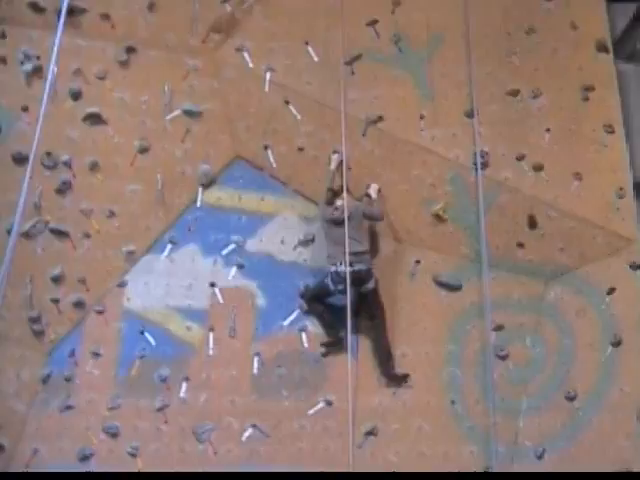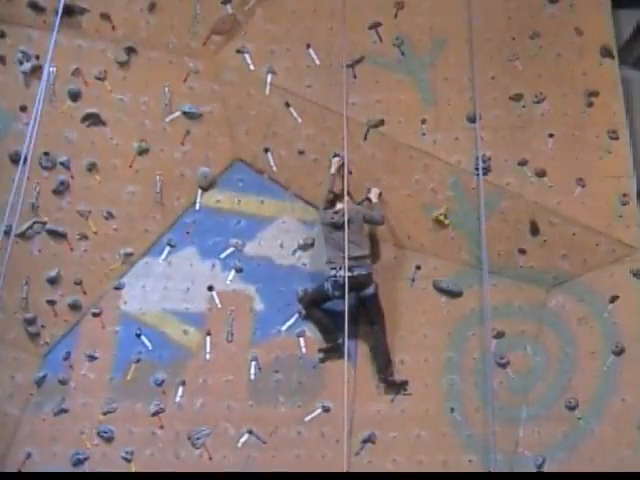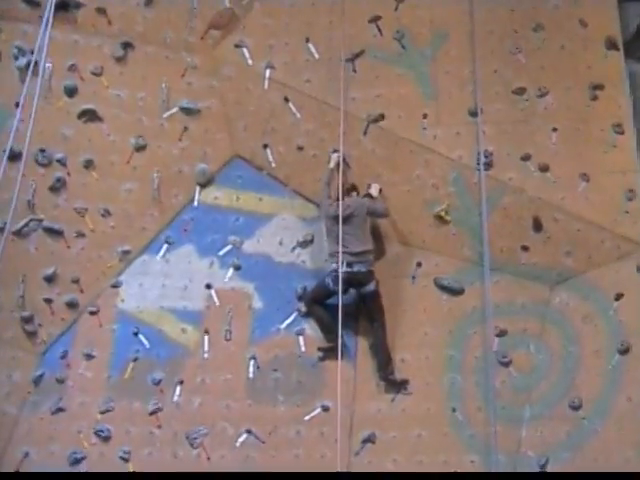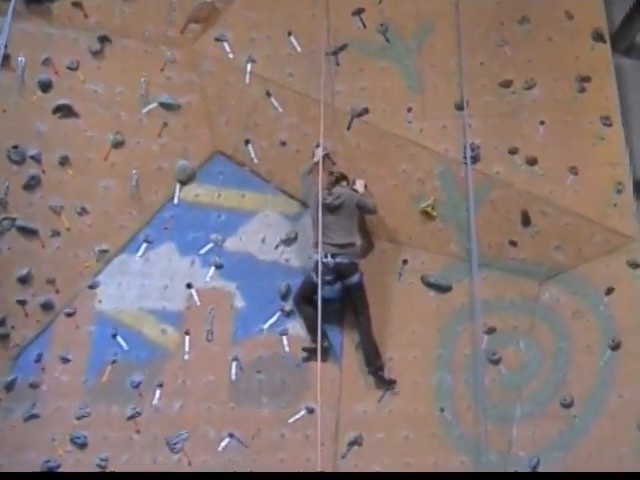
dt=0.4s
person 1, frame 1
left shoulder: (325, 211)
right shoulder: (356, 207)
left elbow: (329, 190)
right elbow: (379, 215)
left wrist: (332, 167)
right wrist: (373, 196)
left hip: (338, 273)
right hip: (362, 271)
left knee: (309, 297)
right knee: (377, 320)
left ankle: (336, 336)
right ankle: (388, 371)
person 1, frame 2
left shoulder: (324, 215)
right shoulder: (356, 211)
left elbow: (328, 195)
right elbow: (380, 219)
left wrist: (333, 171)
right wrist: (374, 200)
left hip: (338, 276)
right hip: (362, 275)
left knee: (308, 303)
right knee: (377, 325)
left ankle: (334, 342)
right ankle: (387, 377)
person 1, frame 3
left shoulder: (328, 208)
right shoulder: (361, 204)
left elbow: (326, 188)
right elbow: (384, 211)
left wrist: (333, 165)
right wrist: (375, 195)
left hip: (340, 271)
right hip: (364, 271)
left knee: (311, 300)
right knee: (377, 323)
left ankle: (333, 342)
right ankle: (387, 376)
person 1, frame 4
left shoulder: (315, 194)
right shoulder: (351, 196)
left elbow: (305, 177)
right elbow: (372, 208)
left wrist: (316, 160)
right wrist: (361, 190)
left hip: (324, 262)
right hip: (348, 263)
left knee: (301, 299)
right knee: (362, 318)
left ankle: (319, 343)
right ankle: (376, 370)
